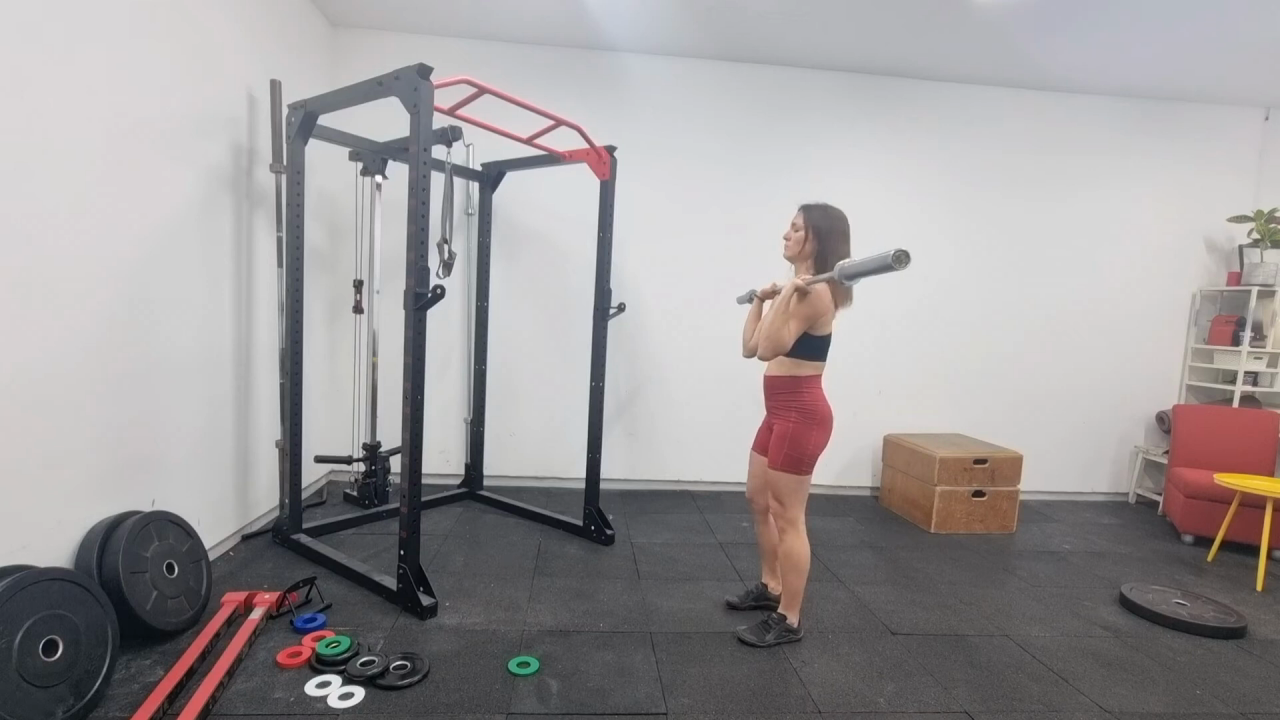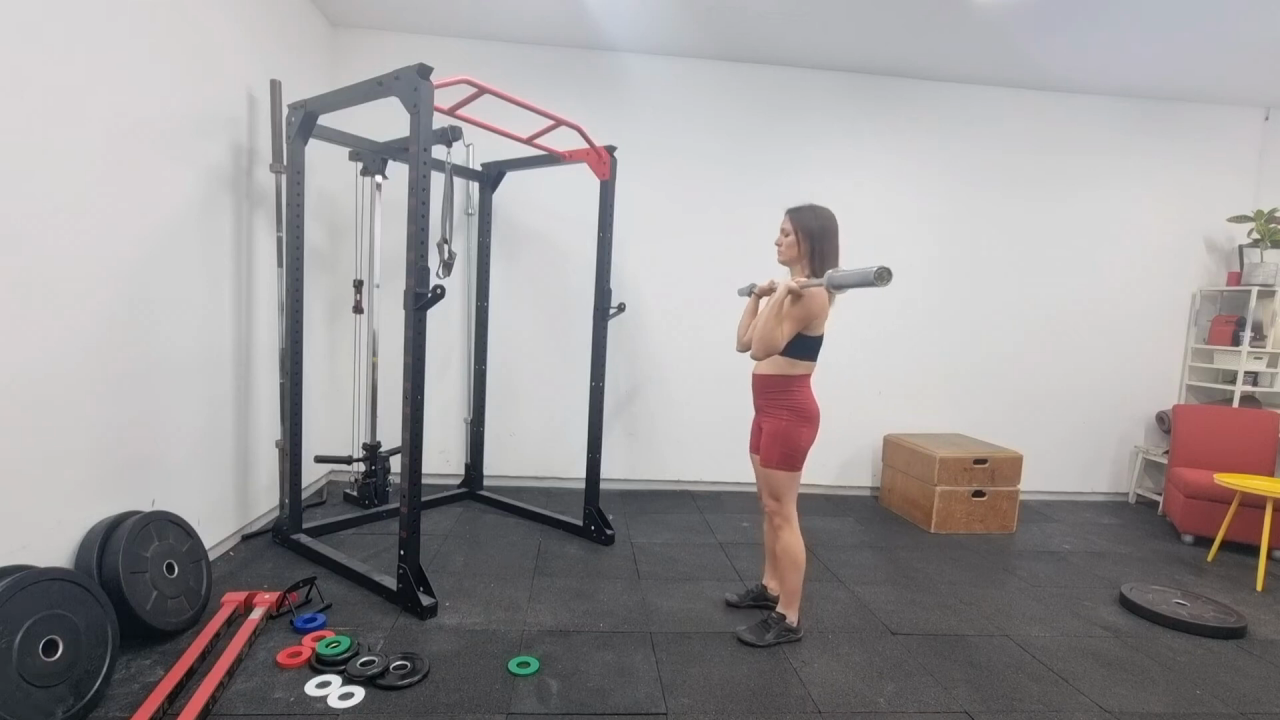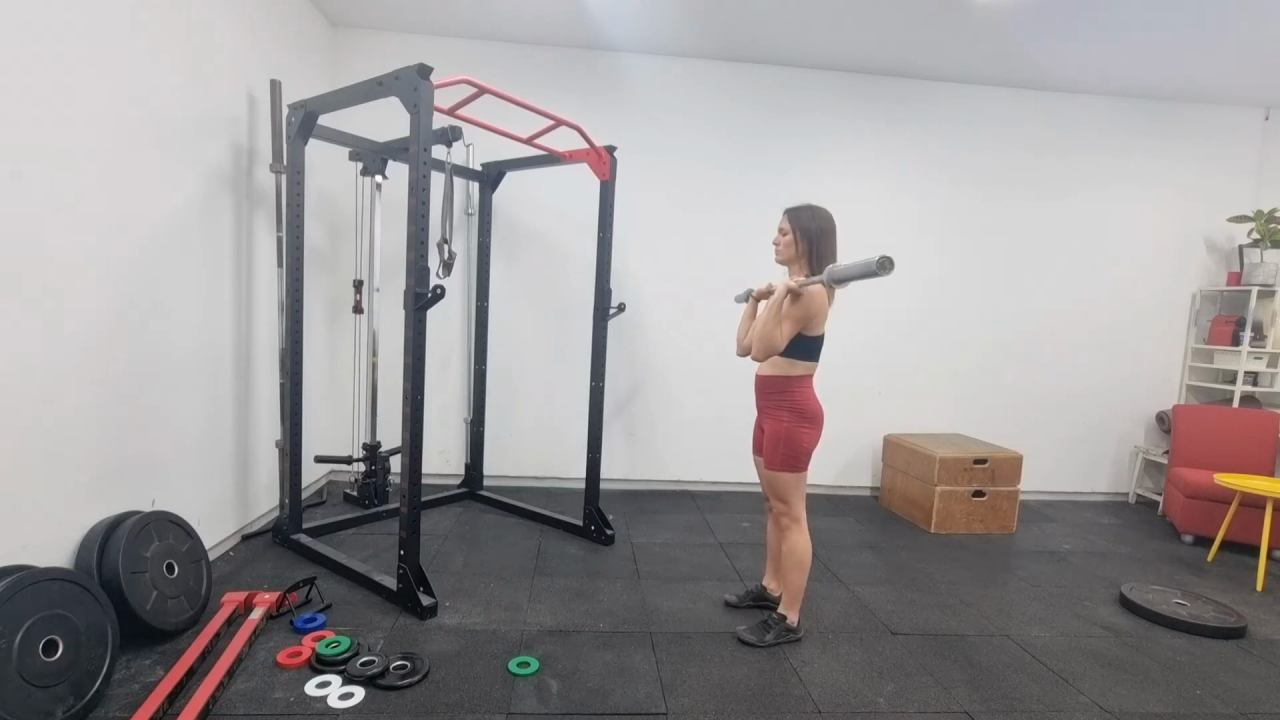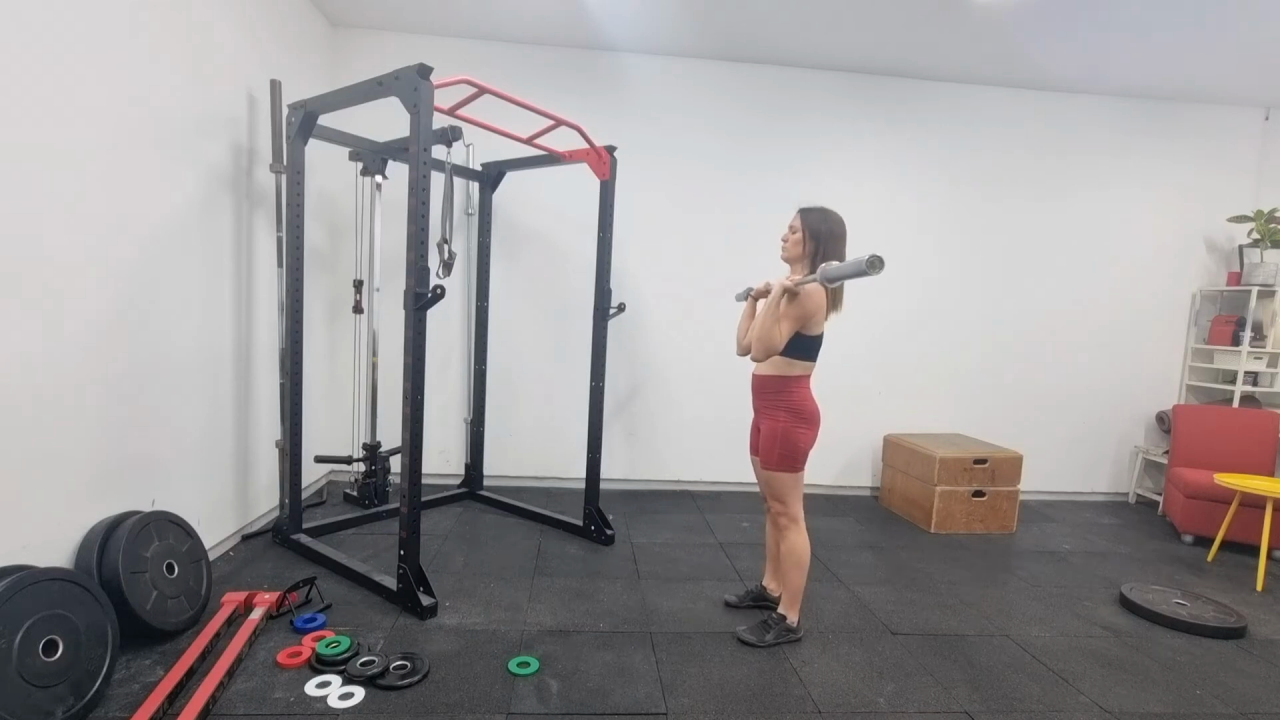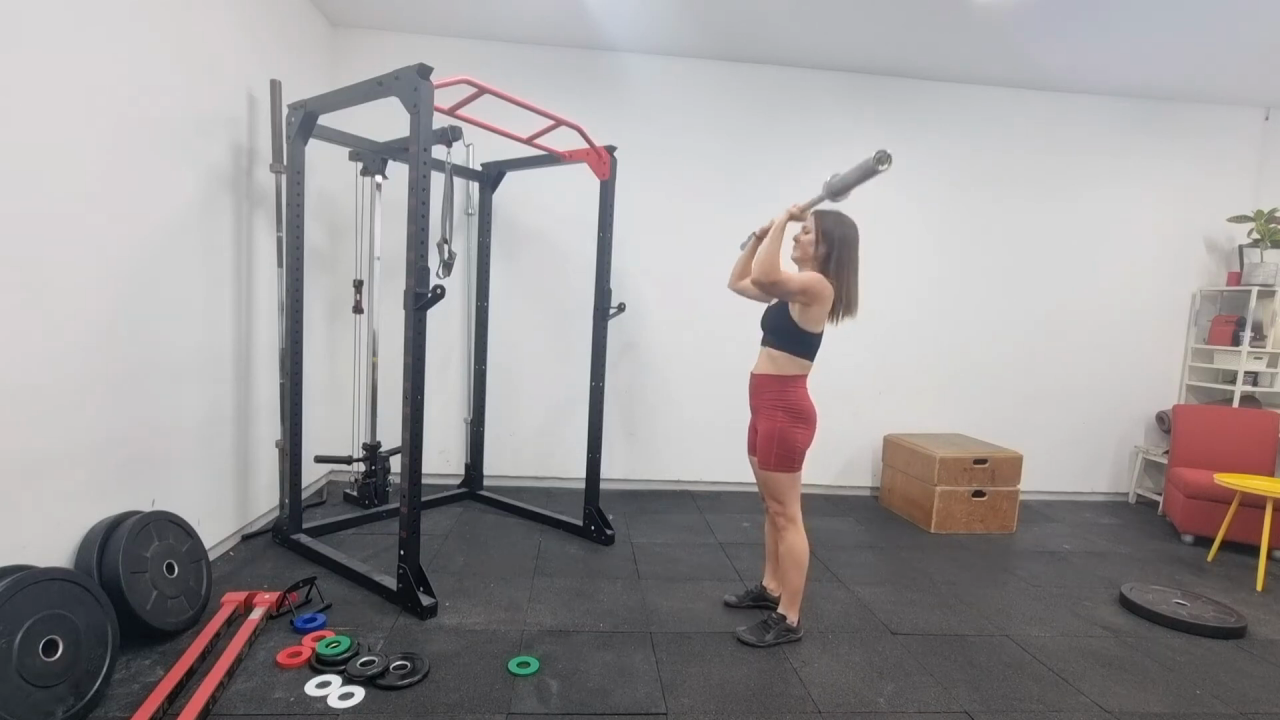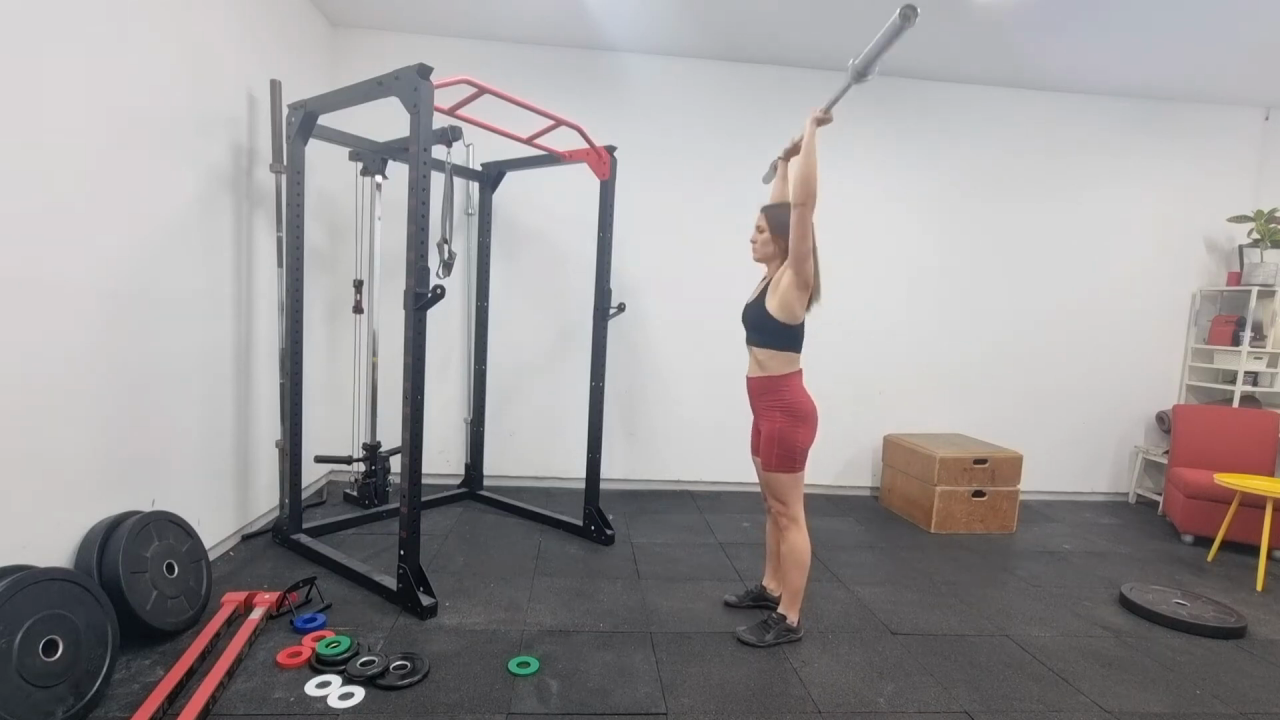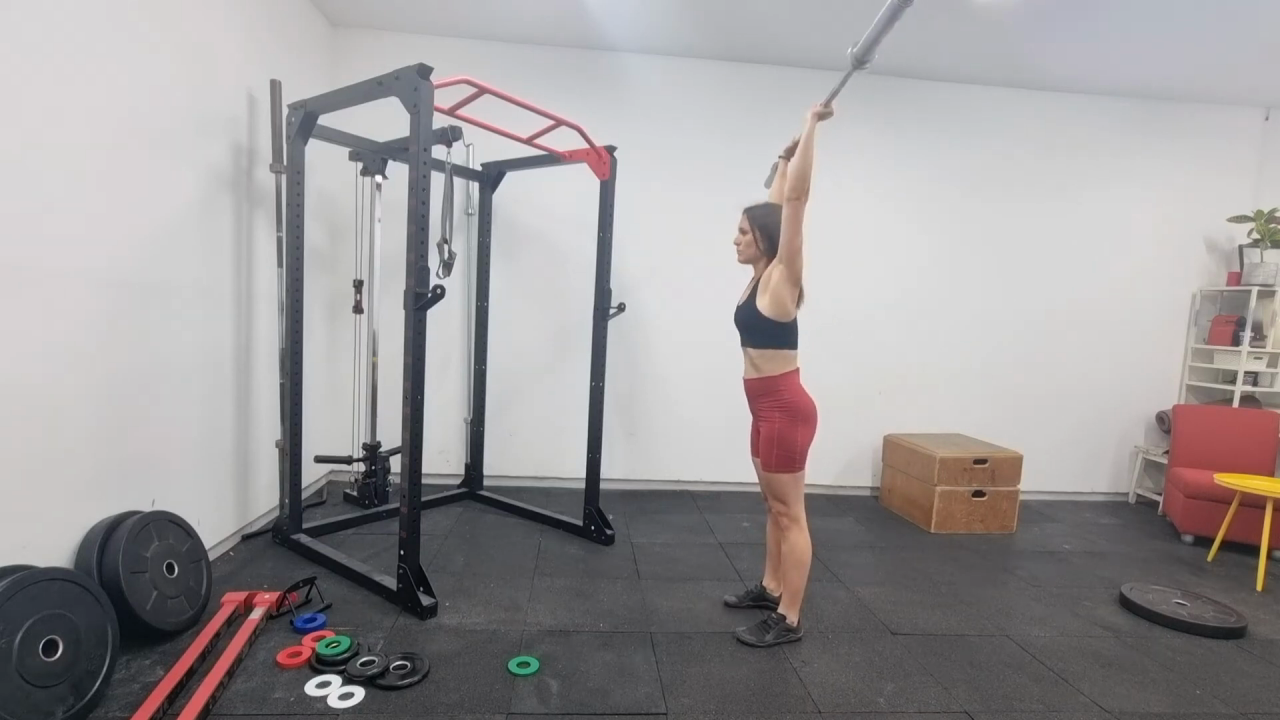
dt=0.7s
person 1, frame 1
left shoulder: (814, 293)
right shoulder: (795, 289)
left elbow: (770, 348)
right elbow: (751, 346)
left wrist: (785, 295)
right wrist: (760, 301)
left hip: (801, 414)
right hip: (780, 412)
left knee: (787, 517)
right knee: (759, 501)
left ankle: (788, 620)
right ankle: (770, 586)
person 1, frame 2
left shoulder: (810, 294)
right shoulder: (790, 288)
left elbow: (763, 348)
right elbow: (744, 341)
left wrist: (780, 296)
right wrist: (757, 296)
left hip: (790, 411)
right hip: (770, 408)
left knee: (783, 513)
right knee: (770, 506)
left ankle: (788, 619)
right ankle: (770, 587)
person 1, frame 3
left shoulder: (809, 293)
right shoulder: (791, 290)
left elbow: (764, 350)
right elbow: (745, 346)
left wrist: (780, 295)
right wrist: (756, 300)
left hip: (792, 412)
right hip: (772, 410)
left knee: (791, 515)
right knee: (775, 507)
left ankle: (788, 619)
right ankle: (771, 587)
person 1, frame 4
left shoulder: (809, 292)
right shoulder: (790, 289)
left elbow: (763, 349)
right elbow: (744, 345)
left wrist: (776, 295)
right wrist: (755, 299)
left hip: (789, 411)
right hip: (769, 408)
left knee: (789, 515)
right knee: (773, 508)
left ankle: (788, 619)
right ankle: (771, 588)
person 1, frame 5
left shoulder: (817, 286)
right shoulder: (794, 287)
left elbow: (764, 275)
right elbow: (738, 282)
left wrist: (780, 223)
right wrist: (759, 236)
left hip: (785, 409)
right hip: (767, 407)
left knee: (787, 515)
right knee: (773, 508)
left ankle: (788, 618)
right ankle: (771, 587)
person 1, frame 6
left shoulder: (794, 279)
right shoulder: (773, 276)
left elbow: (803, 205)
right elbow: (779, 210)
left wrist: (811, 133)
right wrist: (784, 162)
left hip: (787, 410)
right hip: (768, 409)
left knee: (789, 514)
right knee: (774, 508)
left ankle: (788, 620)
right ankle: (771, 588)
person 1, frame 7
left shoulder: (782, 277)
right shoulder: (761, 276)
left elbow: (795, 200)
right elbow: (777, 206)
left wrist: (810, 128)
right wrist: (784, 159)
left hip: (785, 409)
right hip: (767, 409)
left knee: (790, 515)
right knee: (774, 508)
left ankle: (788, 620)
right ankle: (771, 588)
